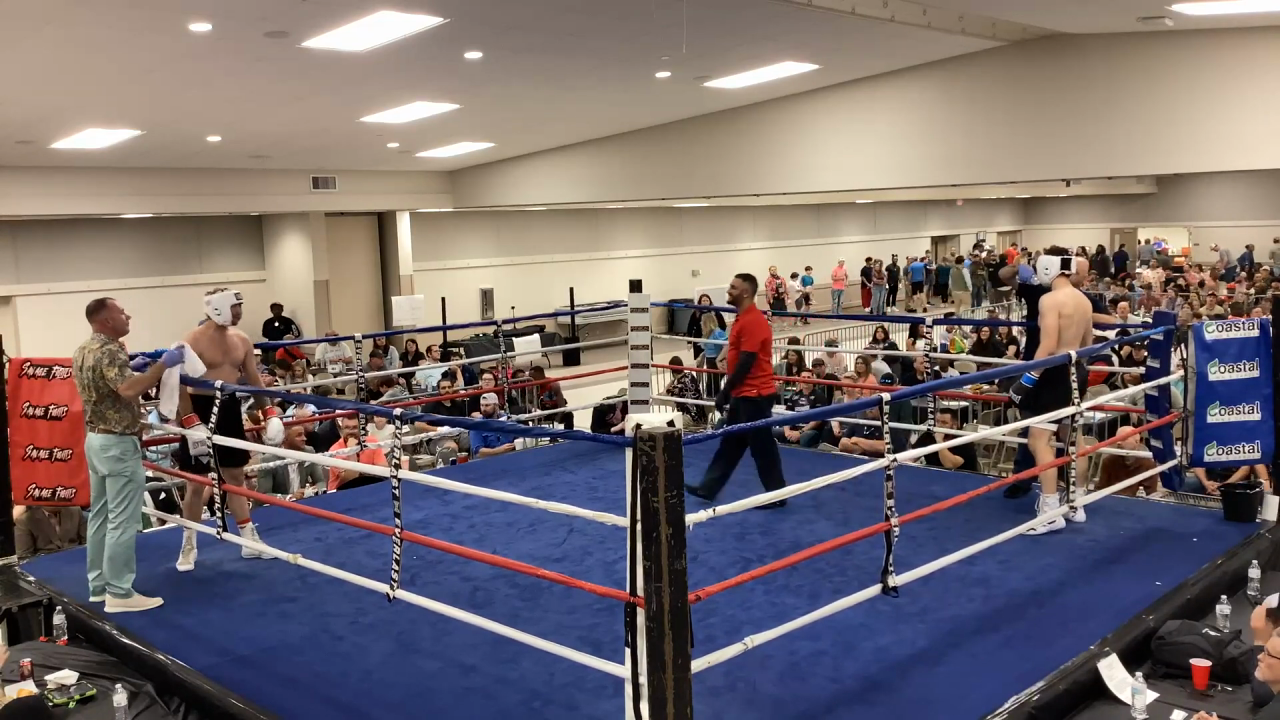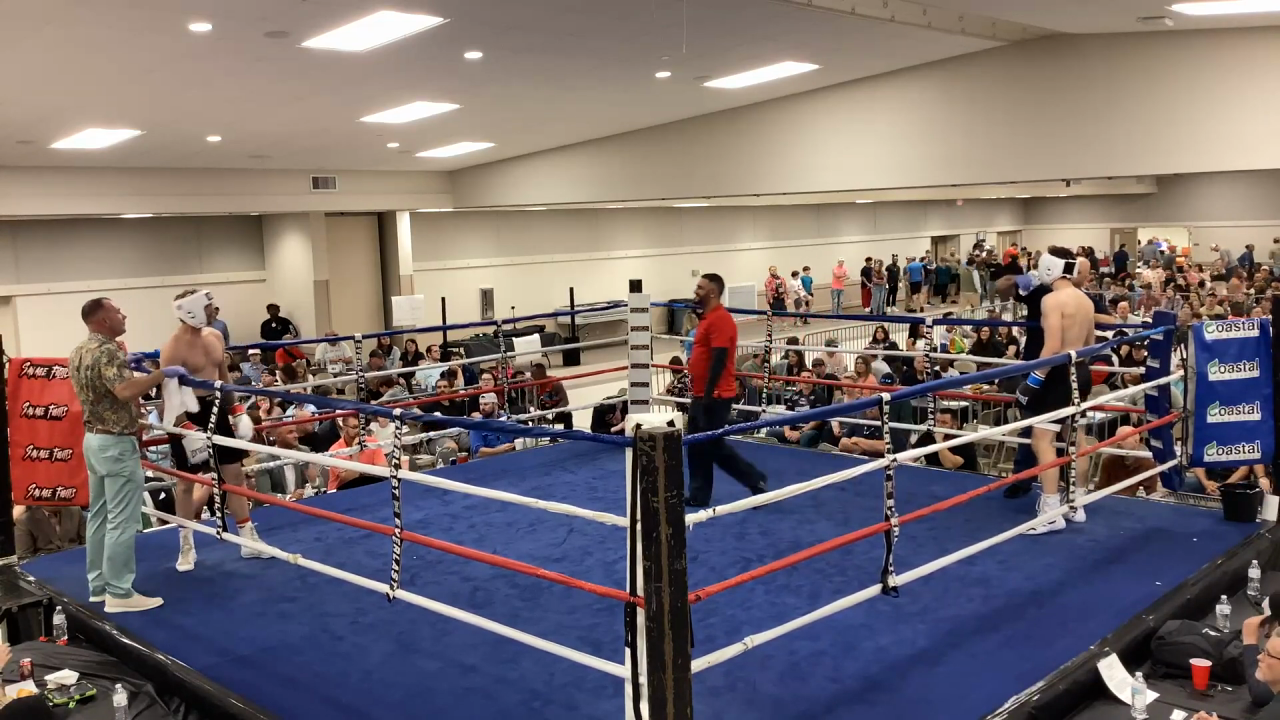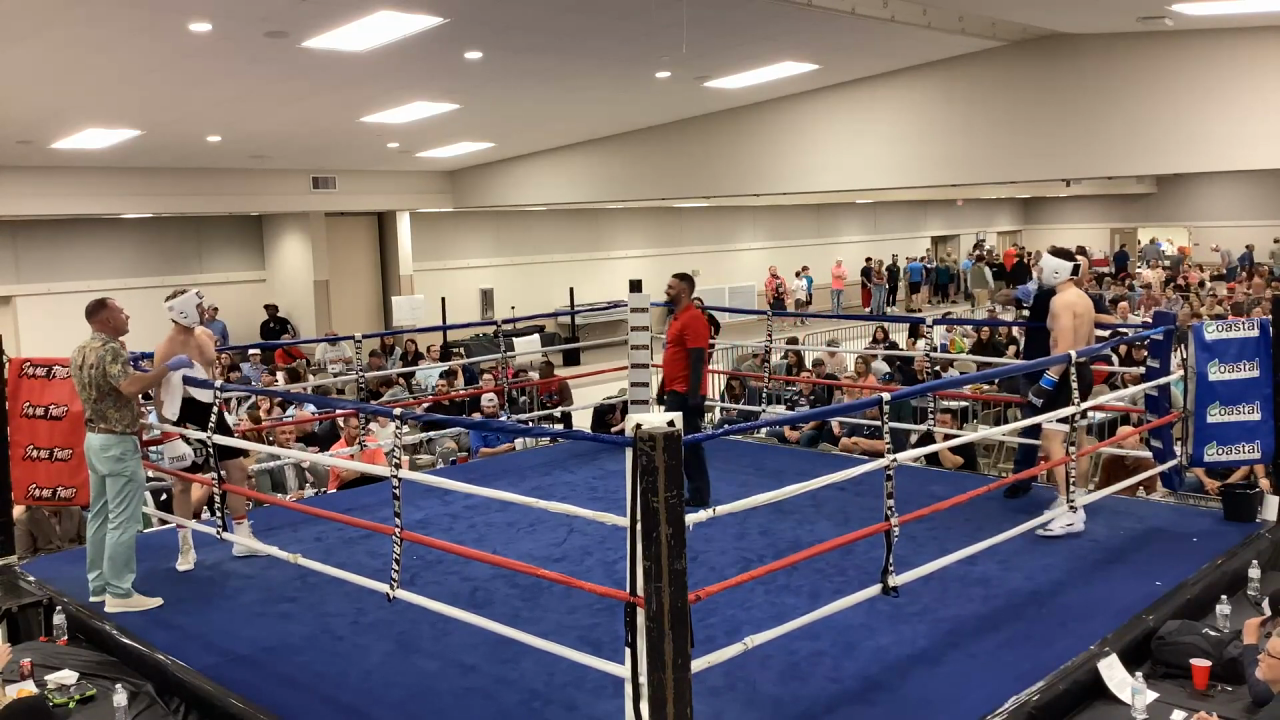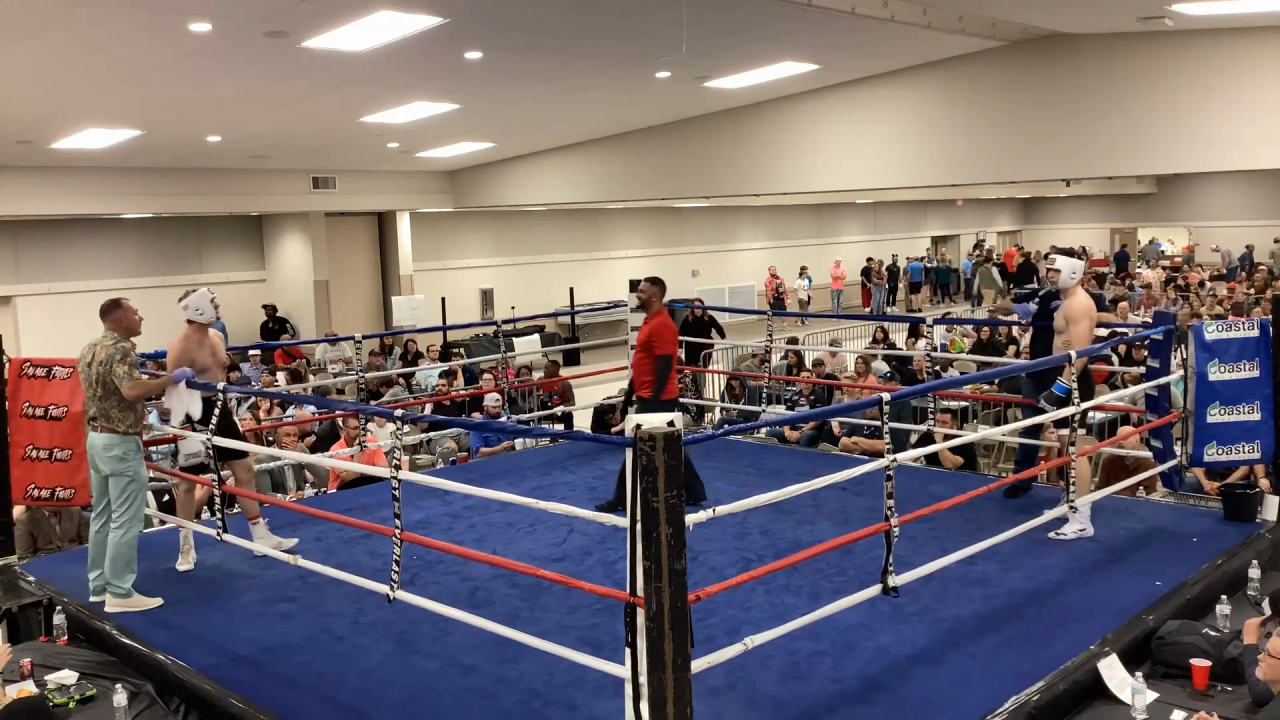
dt=0.3s
person 1, frame 1
left shoulder: (82, 351)
right shoulder: (109, 351)
right elbow: (129, 389)
left wrist: (128, 368)
right wrist: (163, 364)
left hip: (95, 439)
right hip: (118, 444)
left knee: (100, 515)
right knee: (122, 520)
left ankle: (99, 585)
right ankle: (119, 593)
person 1, frame 2
left shoulder: (79, 352)
right shoulder: (107, 351)
right elbow: (126, 390)
left wrist: (124, 365)
right wrist: (163, 373)
left hip: (93, 439)
right hip: (116, 444)
left knee: (100, 515)
right knee: (122, 520)
left ankle: (98, 584)
right ankle: (119, 593)
person 1, frame 3
left shoulder: (80, 352)
right shoulder: (111, 350)
right elbow: (131, 386)
right wrist: (168, 366)
left hip: (94, 439)
right hip: (118, 443)
left knee: (100, 516)
right knee: (123, 520)
left ankle: (99, 585)
right ankle: (119, 593)
person 1, frame 4
left shoulder: (89, 350)
right shoulder: (120, 350)
right elbow: (132, 390)
right wrist: (172, 378)
left hip: (97, 438)
right hip: (120, 443)
left knee: (102, 515)
right knee: (126, 520)
left ankle: (99, 584)
right ankle: (119, 593)
person 2, frame 1
left shoulder: (1050, 299)
right shoulder: (1084, 300)
left elbow: (1047, 347)
left wrist: (1027, 379)
left hip: (1056, 373)
right hip: (1076, 371)
left knee: (1039, 440)
left ankle: (1051, 512)
right ankle: (1076, 506)
person 2, frame 2
left shoulder: (1052, 300)
right shoulder: (1085, 300)
left elbow: (1052, 347)
left wrist: (1033, 380)
left hip: (1060, 374)
right hip: (1080, 371)
left knee: (1042, 440)
left ankle: (1051, 513)
right ankle: (1075, 506)
person 2, frame 3
left shoulder: (1061, 300)
right shoulder: (1084, 299)
left elbow: (1064, 348)
left wrist: (1046, 382)
left hip: (1067, 374)
right hip: (1083, 371)
left knee: (1052, 441)
right knee: (1077, 441)
left ankle: (1068, 515)
right ankle: (1075, 505)
person 2, frame 4
left shoulder: (1079, 304)
right shoulder: (1066, 300)
left elbow: (1080, 353)
left wrist: (1059, 387)
left hip: (1073, 380)
right hip: (1062, 376)
right knee: (1068, 443)
left ankle: (1082, 521)
person 3, frame 1
left shoulder: (241, 340)
right shoulder: (194, 341)
left elbow: (254, 379)
right elbow: (180, 385)
left wrist: (270, 415)
right wrist: (192, 424)
left hip: (229, 408)
right hip: (200, 410)
left knee: (235, 477)
right knee: (196, 484)
left ankle: (250, 541)
right ankle: (189, 546)
person 3, frame 2
left shoulder: (214, 336)
right shoulder: (173, 348)
left wrist: (238, 411)
right wrist: (186, 431)
left hip: (217, 409)
right hip: (188, 414)
left knee: (235, 474)
right knee: (187, 481)
left ankle: (249, 540)
right ankle: (186, 548)
person 3, frame 3
left shoulder: (206, 335)
right shoulder: (167, 349)
right elbow: (161, 397)
left wrist: (218, 406)
right wrist: (169, 438)
left hip: (210, 408)
right hip: (185, 416)
left knee: (238, 469)
right knee: (183, 482)
left ankle: (243, 540)
right ankle: (186, 548)
person 3, frame 4
left shoulder: (216, 337)
right shoulder: (181, 347)
left hip: (220, 408)
right hip: (195, 414)
left knee: (244, 470)
right knee: (188, 483)
left ankle: (261, 537)
right ankle: (186, 548)
person 4, frame 1
left shoulder: (753, 321)
right shoulder: (744, 318)
left elbow: (746, 362)
left wrist: (724, 393)
right wrist: (728, 393)
left hip: (754, 395)
right hip: (743, 393)
left knee: (761, 446)
right knee: (730, 442)
right ankle: (709, 487)
person 4, frame 2
left shoulder: (720, 320)
right shoulder: (707, 318)
left elbow: (719, 360)
left wrist: (708, 395)
left hip: (713, 395)
right hip: (702, 394)
left knee: (713, 446)
right knee: (696, 445)
left ankle: (755, 480)
right ankle: (698, 494)
person 4, frame 3
left shoulder: (692, 319)
right shoulder: (678, 318)
left elbow: (697, 360)
left wrist: (694, 396)
right wrist: (664, 387)
left hip: (685, 393)
right hip: (677, 391)
right knee: (689, 444)
right ankle: (698, 494)
person 4, frame 4
left shoulder: (660, 325)
right shoulder: (651, 321)
left elbow: (663, 367)
left wrist: (654, 403)
right wrist: (631, 391)
left hip: (657, 399)
right hip: (650, 396)
left ankle: (622, 500)
right ankle: (694, 492)
